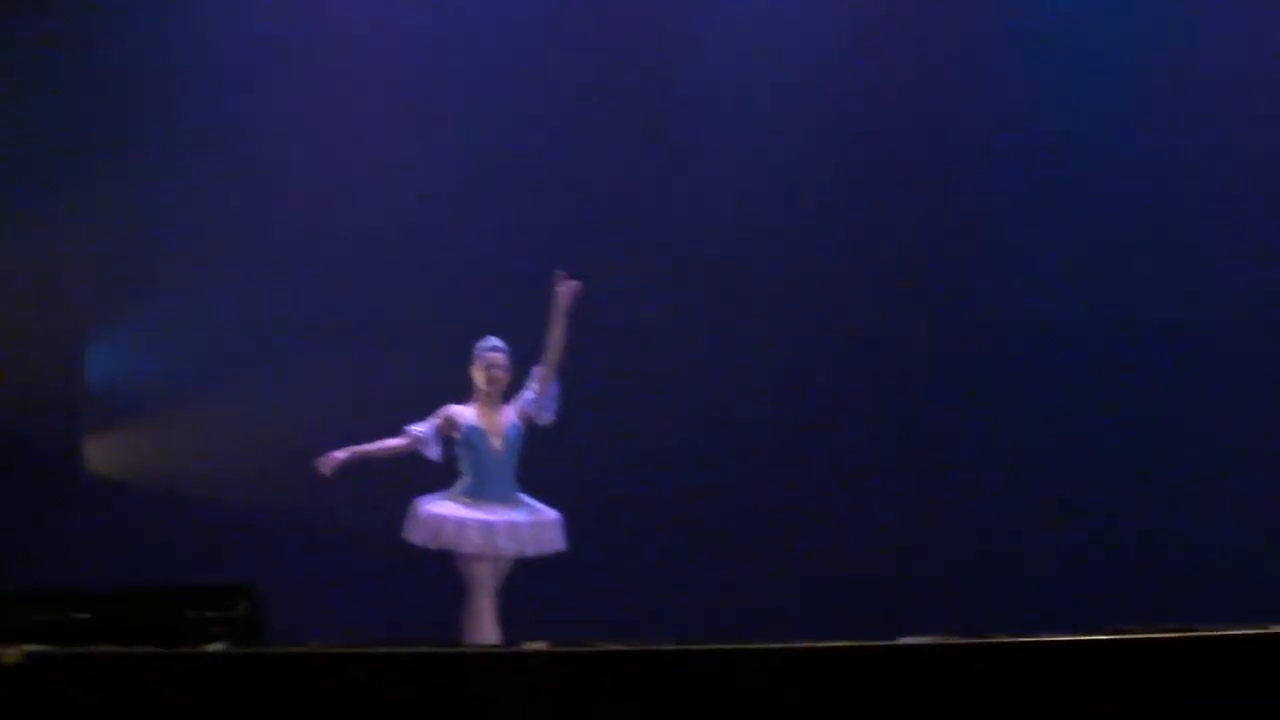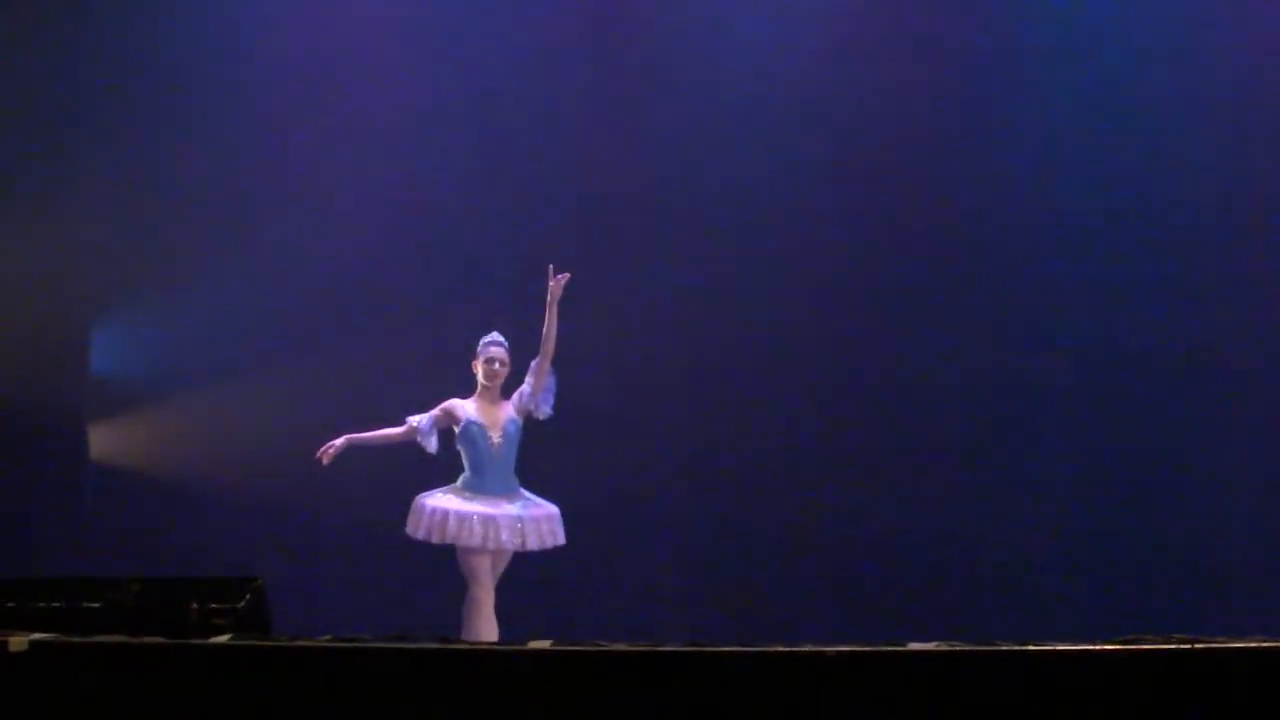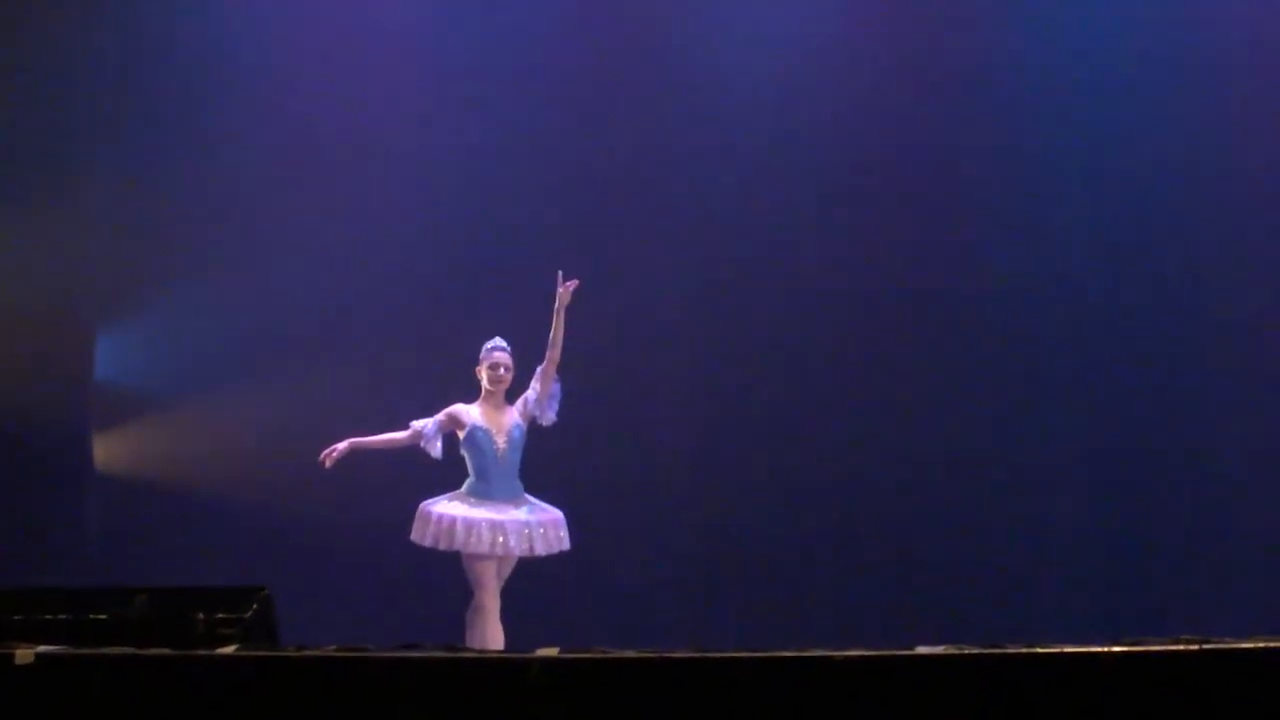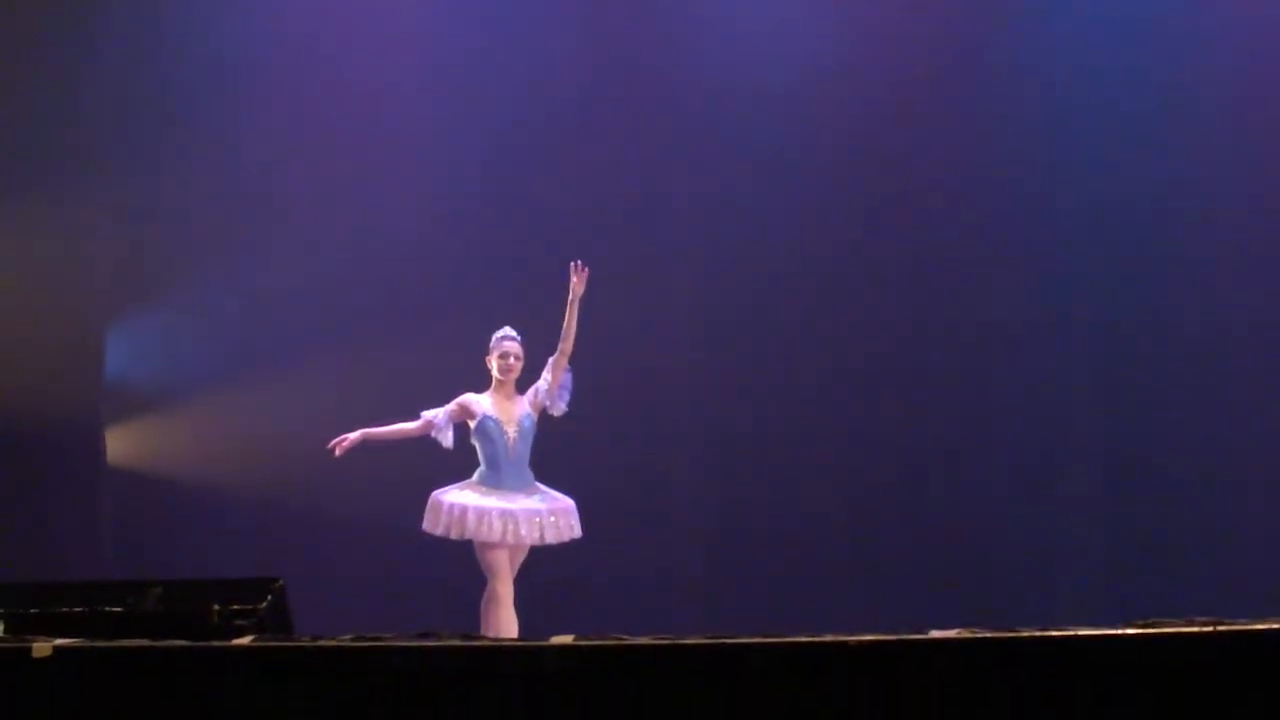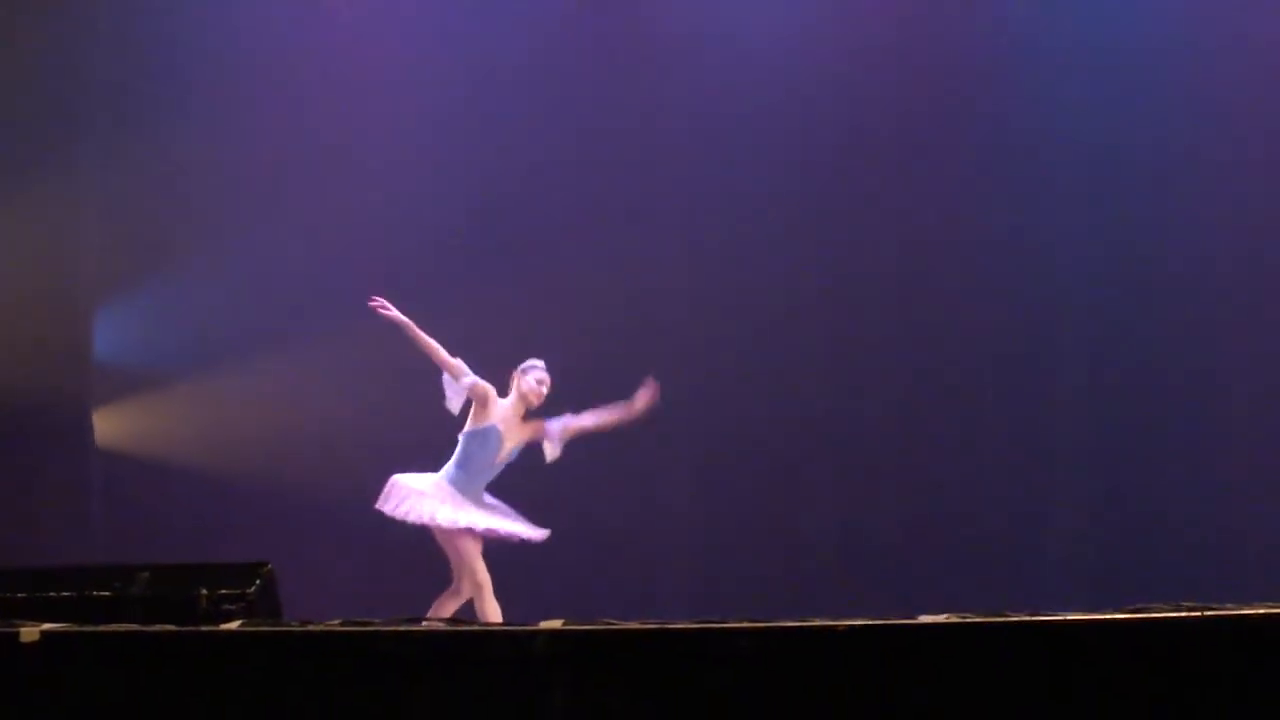
dt=1s
person 1, frame 1
left shoulder: (518, 412)
right shoulder: (455, 415)
left elbow: (550, 363)
right elbow: (405, 442)
left wrist: (561, 309)
right wrist: (350, 453)
left hip: (508, 513)
right hip: (469, 511)
left knee: (485, 596)
right knee: (481, 597)
person 1, frame 2
left shoulder: (518, 406)
right shoulder: (457, 409)
left elbow: (546, 356)
right elbow: (403, 432)
left wrist: (553, 302)
right wrist: (349, 439)
left hip: (508, 507)
right hip: (471, 505)
left knee: (482, 591)
right knee: (481, 592)
person 1, frame 3
left shoulder: (521, 412)
right shoulder: (461, 414)
left elbow: (551, 362)
right elbow: (407, 436)
left wrist: (560, 309)
right wrist: (352, 444)
left hip: (513, 513)
right hip: (475, 511)
left knee: (486, 598)
right knee: (488, 599)
left ankle: (475, 650)
person 1, frame 4
left shoulder: (533, 402)
right shoulder: (471, 403)
left elbow: (563, 354)
right elbow: (418, 426)
left wrist: (574, 300)
right wrist: (364, 434)
left hip: (524, 502)
right hip: (487, 501)
left knee: (499, 587)
right knee: (502, 588)
person 1, frame 5
left shoulder: (531, 430)
right shoulder: (487, 401)
left elbow: (582, 423)
right elbow: (450, 364)
left wrist: (631, 407)
right wrist: (404, 323)
left hip: (470, 506)
right hip: (443, 498)
left knee: (463, 587)
right knee: (480, 582)
